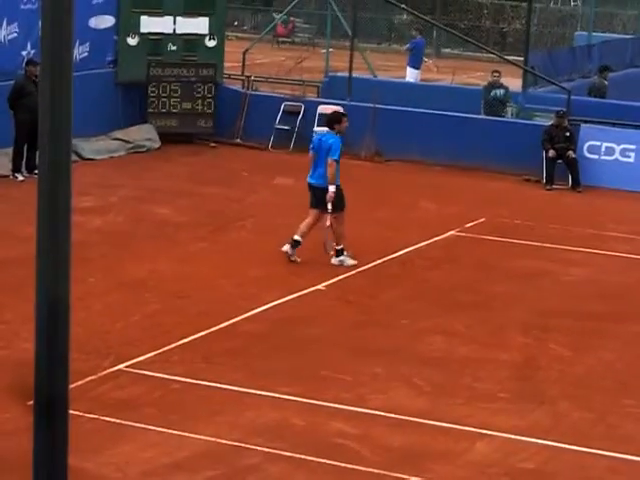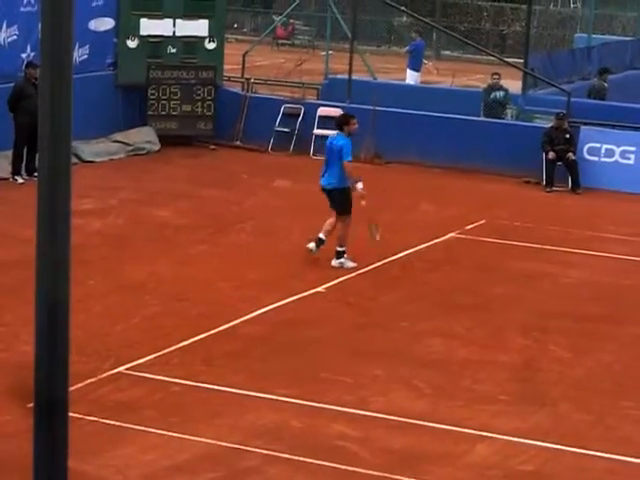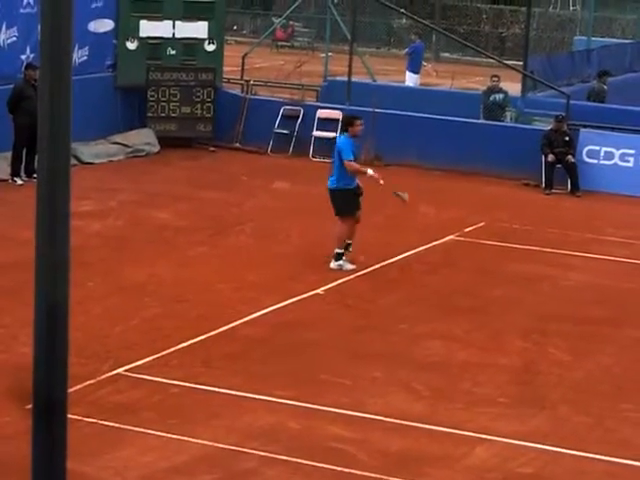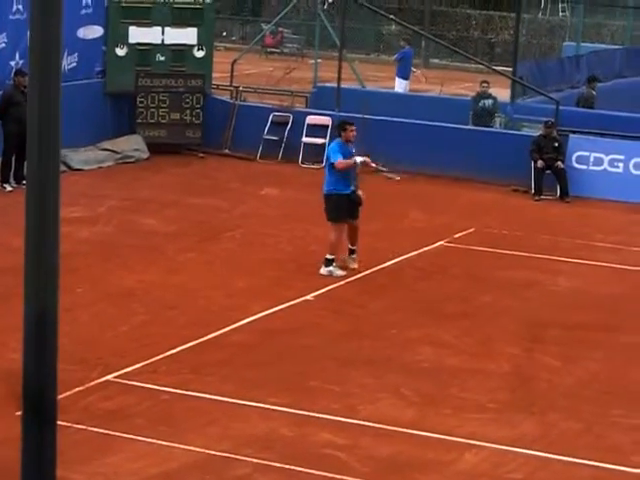
dt=0.2s
person 1, frame 1
left shoulder: (319, 137)
right shoulder: (336, 141)
left elbow: (312, 156)
right elbow: (331, 164)
right wrist: (332, 188)
left hip: (314, 182)
right hip: (327, 185)
left knee: (313, 217)
right knee: (338, 219)
left ankle: (292, 245)
right ankle: (339, 255)
person 1, frame 2
left shoulder: (332, 139)
right shoulder: (345, 142)
right elbow: (347, 166)
right wrist: (358, 184)
left hip: (327, 183)
right hip: (339, 186)
left knee: (337, 217)
right knee: (344, 220)
left ankle: (317, 243)
right ankle: (339, 257)
person 1, frame 3
left shoulder: (347, 140)
right shoulder: (345, 142)
right elbow: (349, 166)
left wrist: (355, 181)
right wrist: (369, 172)
left hip: (347, 185)
right hip: (340, 187)
left knee: (356, 218)
right knee: (345, 222)
left ankle: (346, 249)
right ankle: (338, 259)
person 1, frame 4
left shoulder: (351, 147)
right shoulder: (335, 147)
right elbow: (339, 165)
left wrist: (357, 188)
right wrist: (358, 160)
left hip: (348, 192)
right hip: (335, 193)
left knee: (354, 225)
right knee: (338, 228)
left ankle: (351, 255)
right ankle: (328, 265)
